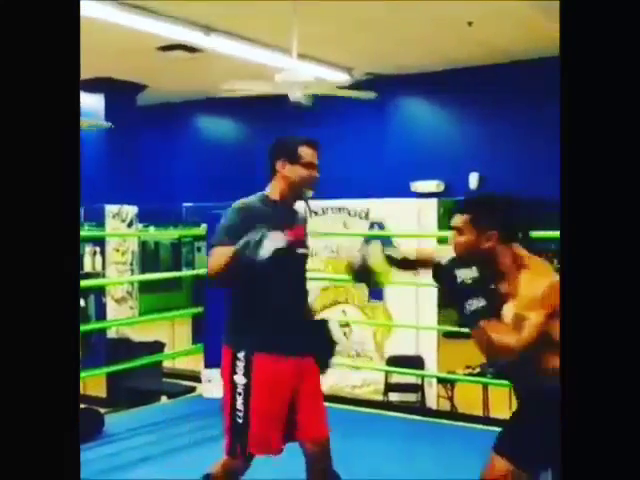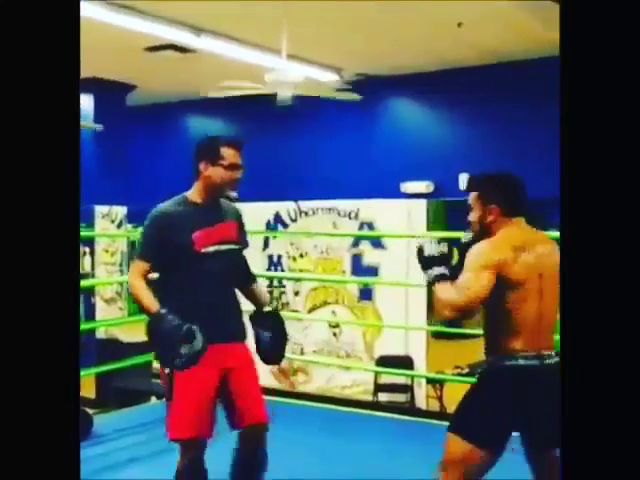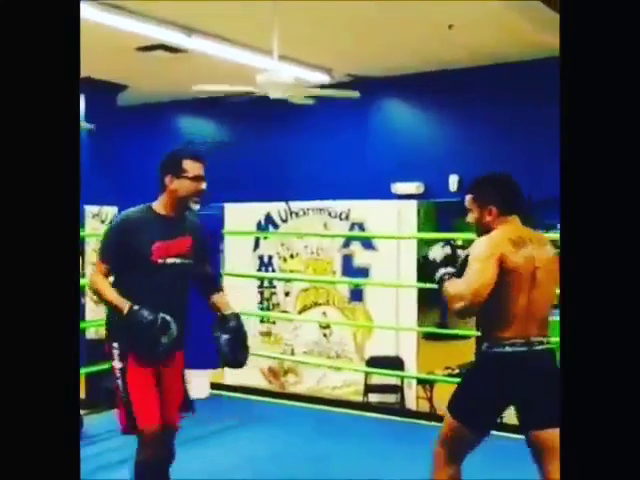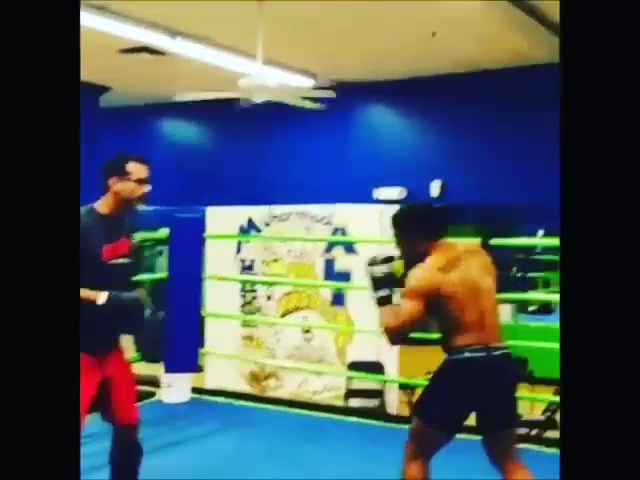
dt=0.3s
person 1, frame 1
left shoulder: (296, 218)
right shoulder: (246, 213)
right elbow: (215, 270)
left wrist: (313, 327)
right wrist: (245, 251)
left hip: (295, 350)
right hip: (253, 350)
left knee: (318, 448)
person 1, frame 2
left shoulder: (233, 214)
right shoulder: (166, 217)
right elbow: (136, 278)
left wrist: (264, 305)
right wrist: (160, 317)
left hip: (232, 338)
right hip: (188, 344)
left knee: (255, 425)
right knee: (193, 441)
person 1, frame 3
left shoulder: (194, 227)
right shoulder: (129, 224)
left elbow: (206, 279)
right elbow: (97, 278)
left wrist: (229, 316)
right wrist: (130, 311)
left hip: (171, 343)
right hip: (133, 342)
left knee: (167, 430)
right knee: (150, 433)
person 1, frame 4
left shoulder: (125, 224)
right shoulder: (84, 225)
left wrist: (145, 310)
right wrist: (103, 298)
left hip: (108, 342)
right hip: (82, 345)
left knee: (128, 425)
person 2, frame 1
left shoulder: (535, 281)
right shoulder: (504, 257)
left elbow: (505, 348)
right elbow: (438, 257)
left wrist: (472, 301)
right wrist: (390, 259)
left hip: (549, 397)
right hip: (545, 394)
person 2, frame 2
left shoulder: (489, 250)
right shoulder: (550, 247)
left elbow: (452, 308)
left wrist: (436, 268)
left hip: (508, 375)
right hip: (549, 372)
person 2, frame 3
left shoulder: (491, 244)
right shoulder: (545, 246)
left elbow: (463, 302)
left wrist: (445, 270)
left hip: (500, 362)
right hip: (541, 360)
left knee: (447, 452)
person 2, frame 4
left shoulder: (424, 274)
right shoulder: (478, 254)
left elbow: (396, 332)
left wrist: (383, 289)
left hip: (462, 369)
right hip: (500, 364)
left knee: (417, 453)
